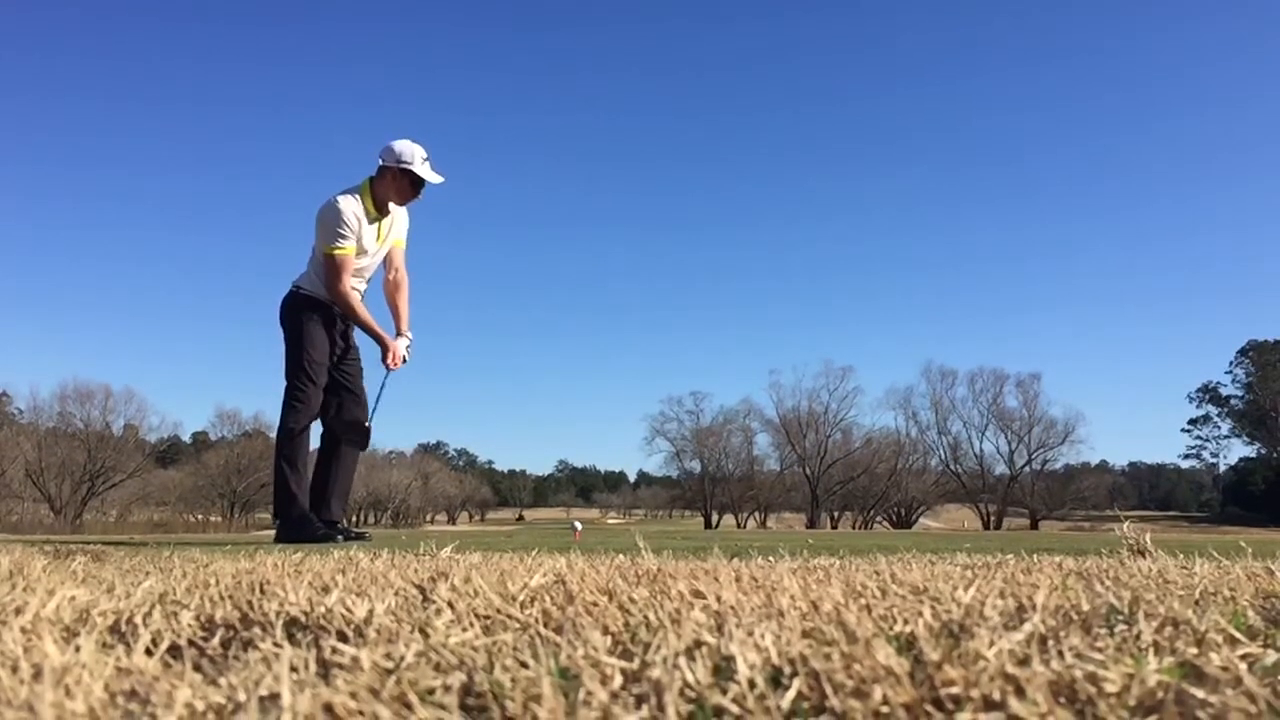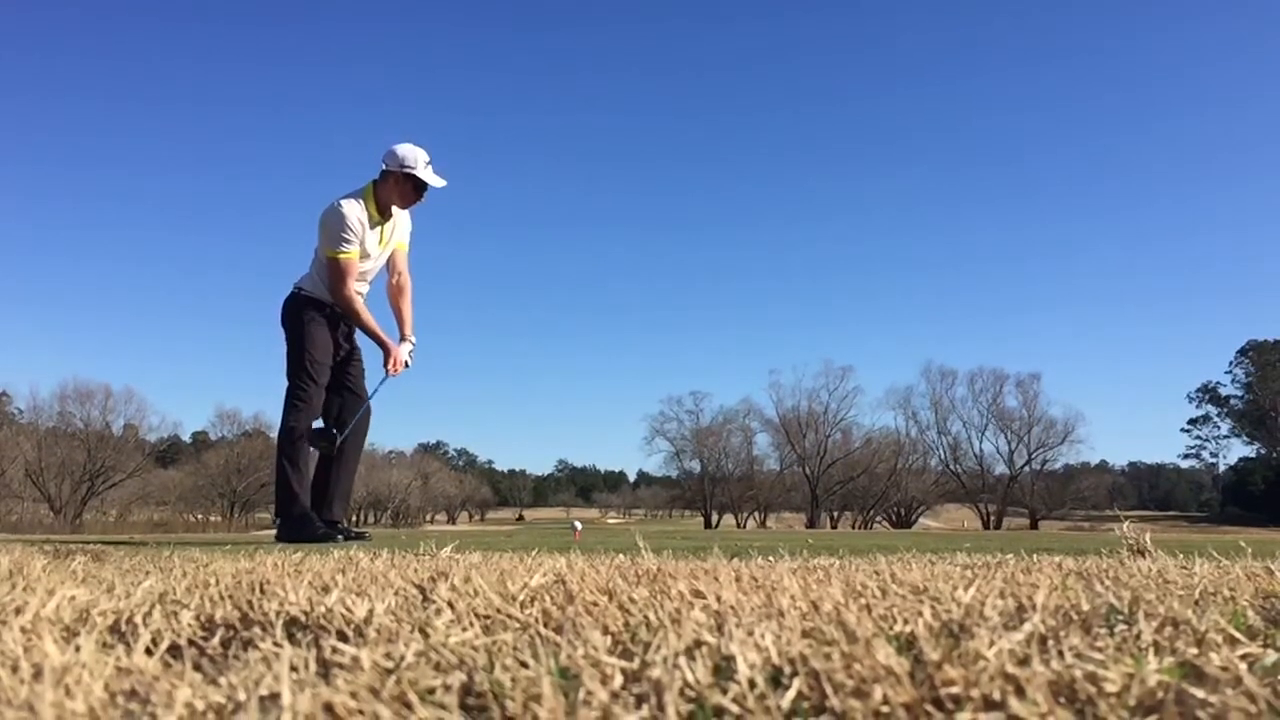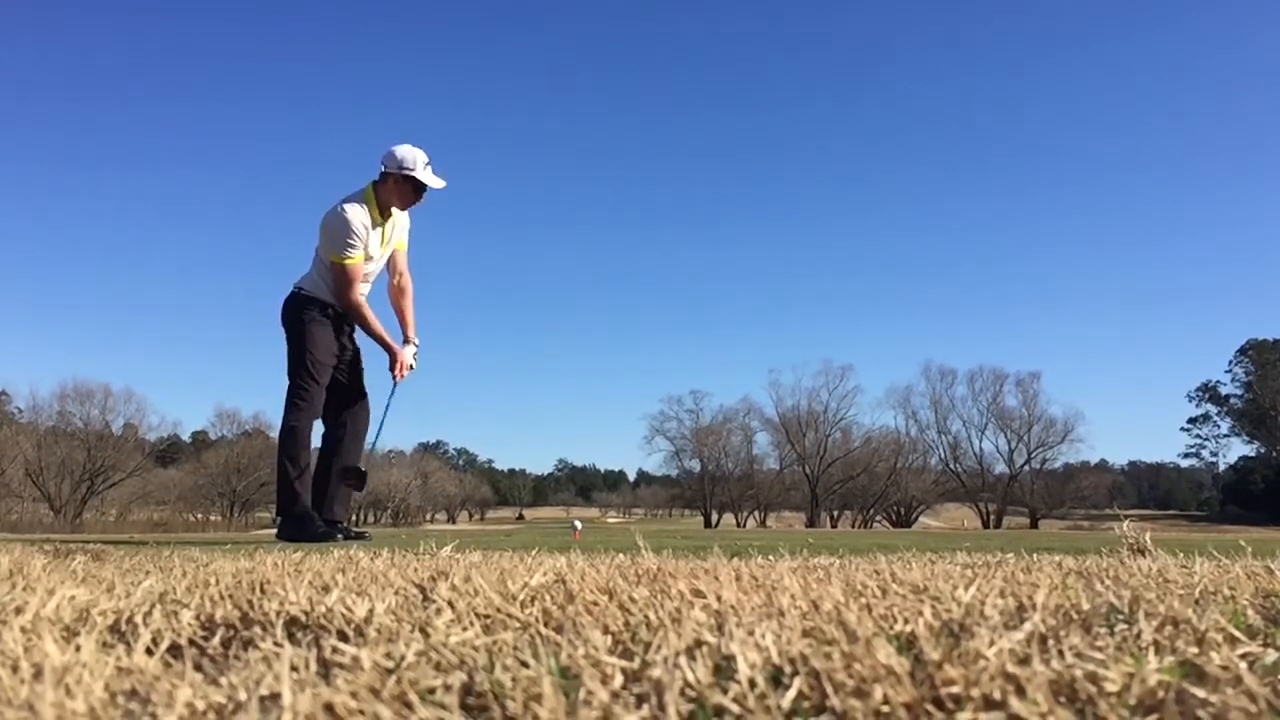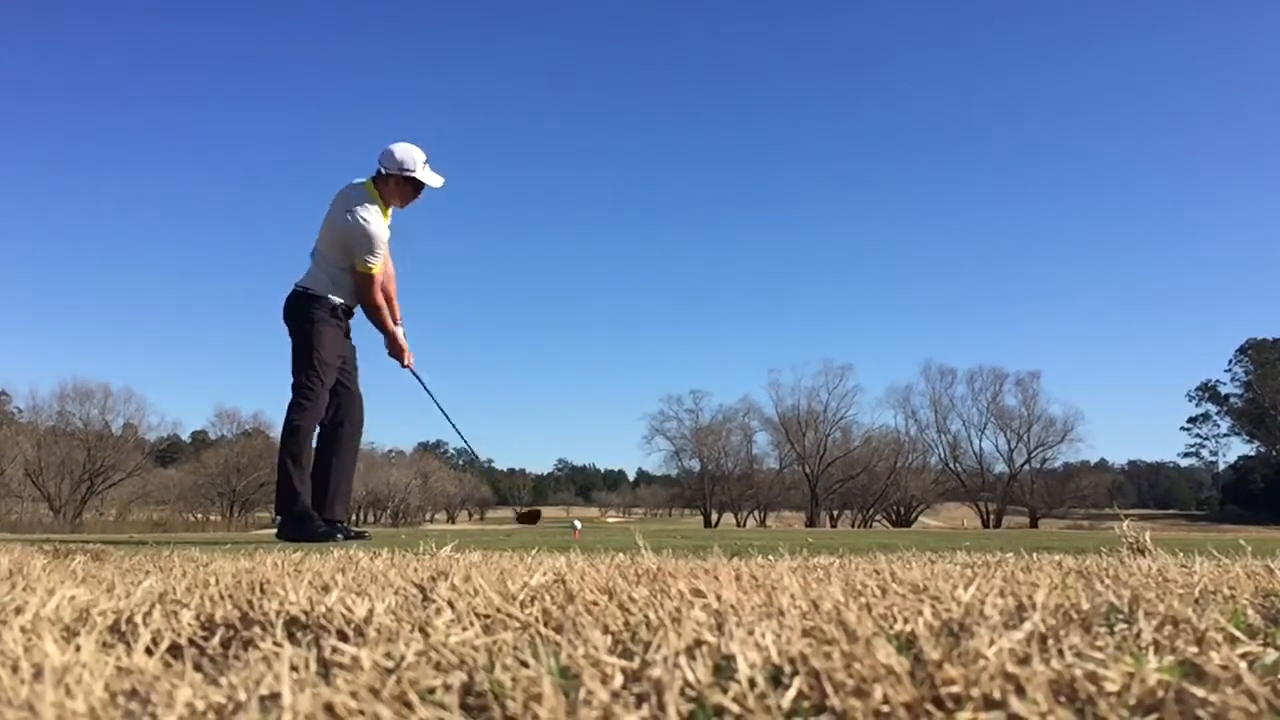
dt=0.3s
person 1, frame 1
left shoulder: (397, 216)
right shoulder: (343, 209)
left elbow: (395, 275)
right elbow: (339, 286)
left wrist: (403, 334)
right wrist: (382, 339)
left hip: (342, 318)
right hip: (310, 309)
left knee: (352, 414)
right knee: (304, 405)
left ankle: (327, 516)
right ankle: (293, 518)
person 1, frame 2
left shoulder: (400, 218)
right shoulder: (347, 213)
left elbow: (399, 278)
right elbow: (343, 291)
left wrist: (406, 338)
right wrist: (386, 344)
left hip: (342, 320)
right hip: (311, 311)
left knee: (354, 413)
right knee: (305, 404)
left ankle: (327, 516)
right ankle: (294, 517)
person 1, frame 3
left shoulder: (398, 218)
right shoulder: (350, 217)
left elbow: (399, 279)
right elbow: (350, 294)
left wrist: (409, 340)
right wrist: (390, 347)
left hip: (340, 319)
right hip: (311, 311)
left knee: (353, 413)
right knee: (306, 403)
left ankle: (328, 515)
right ankle: (295, 515)
person 1, frame 4
left shoulder: (358, 190)
right shoulder: (371, 226)
left elbow: (384, 273)
right elbow: (368, 295)
left wrist: (397, 324)
right wrist: (394, 338)
left hip: (329, 314)
right hip: (317, 311)
left knee: (346, 414)
right knee: (310, 403)
left ankle: (328, 515)
right ankle: (294, 513)
